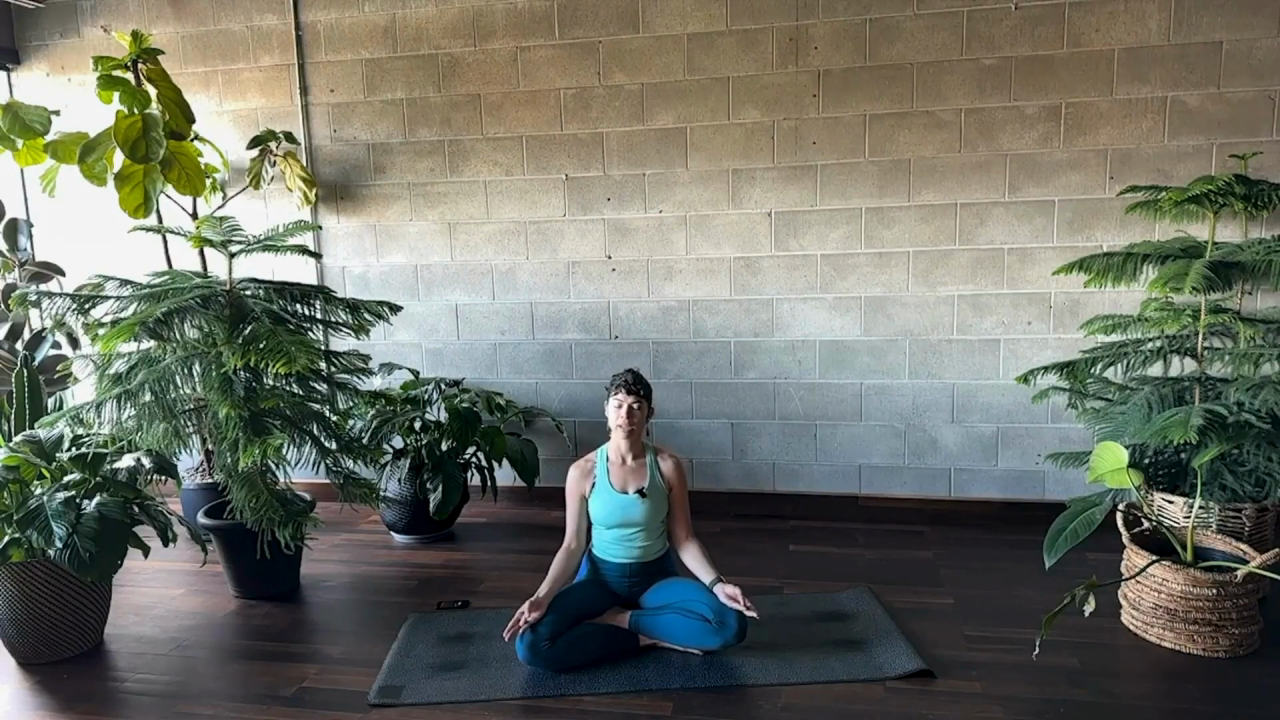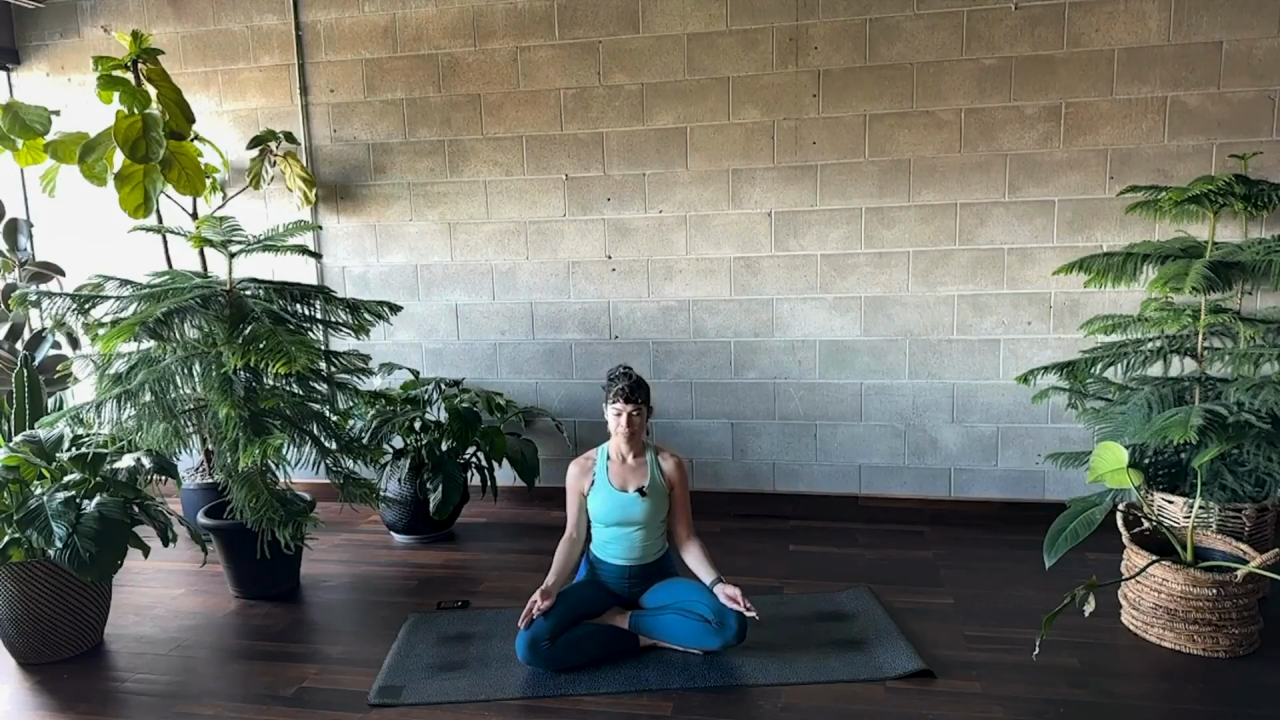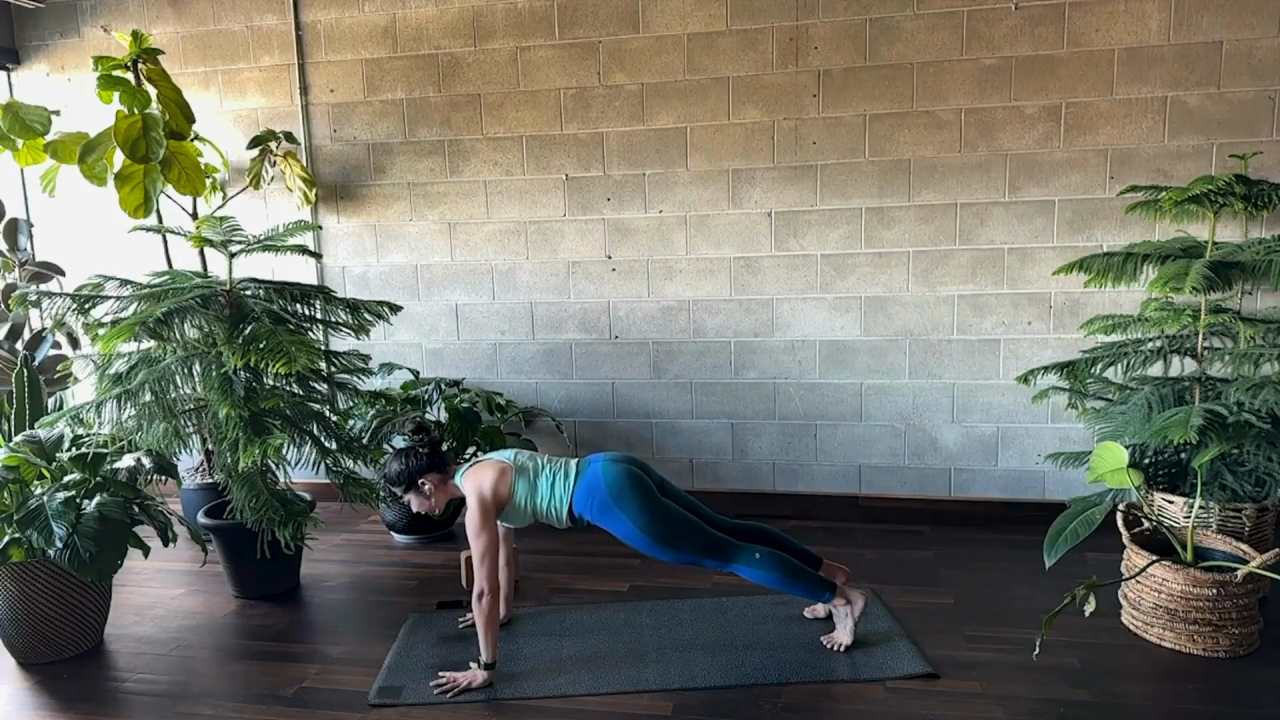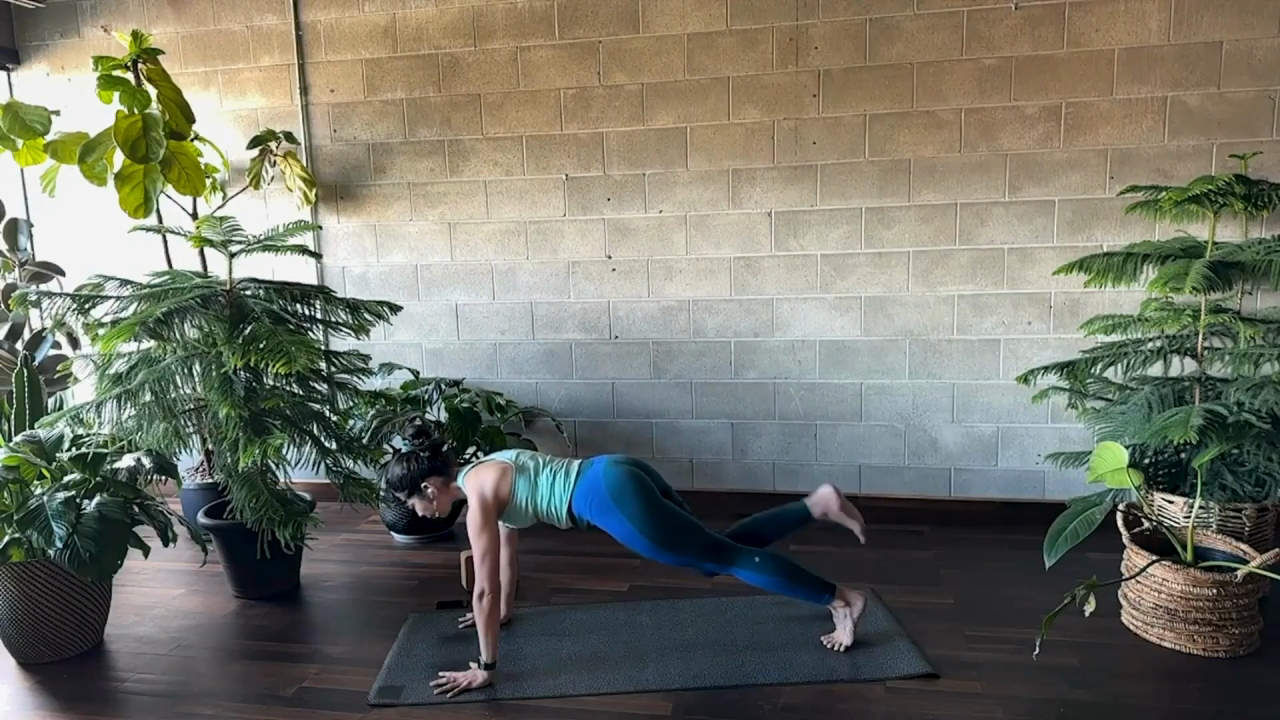
dt=0.5s
person 1, frame 1
left shoulder: (668, 467)
right shoulder: (582, 472)
left elbow: (683, 540)
right elbow: (573, 545)
left wrist: (716, 584)
right wrist: (542, 597)
left hip: (656, 577)
right hip: (600, 578)
left knee: (729, 625)
right knee: (531, 645)
left ankle: (619, 620)
right ankle: (649, 636)
person 1, frame 2
left shoulder: (669, 466)
right shoulder: (582, 469)
left elbow: (684, 538)
right elbow: (574, 536)
left wrist: (717, 584)
right wrist: (550, 587)
left hip: (656, 577)
right hip: (599, 578)
left knee: (730, 625)
right knee: (531, 645)
left ankle: (620, 621)
right ankle: (651, 636)
person 1, frame 3
left shoulder: (475, 493)
right shoulder: (482, 471)
left elbow: (483, 587)
right elbow: (505, 544)
left wrist: (484, 667)
right wrist: (502, 610)
left hip: (608, 494)
right hip: (614, 473)
left knee: (725, 553)
right knee: (723, 529)
left ankle: (841, 598)
right ankle: (826, 570)
person 1, frame 4
left shoulder: (478, 495)
right shoulder: (488, 472)
left elbow: (483, 588)
right elbow: (508, 542)
left wrist: (485, 668)
right wrist: (503, 611)
left hip: (611, 496)
right hip: (618, 474)
left knee: (724, 557)
right knee: (718, 551)
left ankle: (841, 602)
right ankle: (819, 504)
